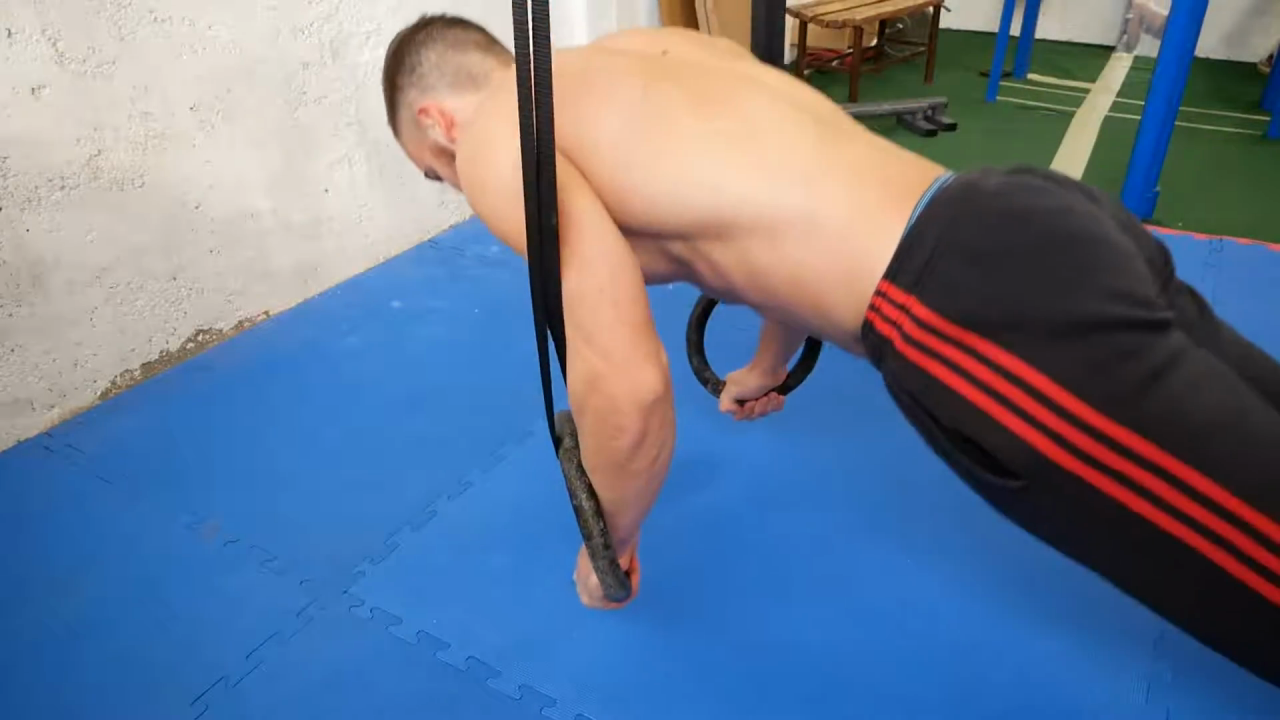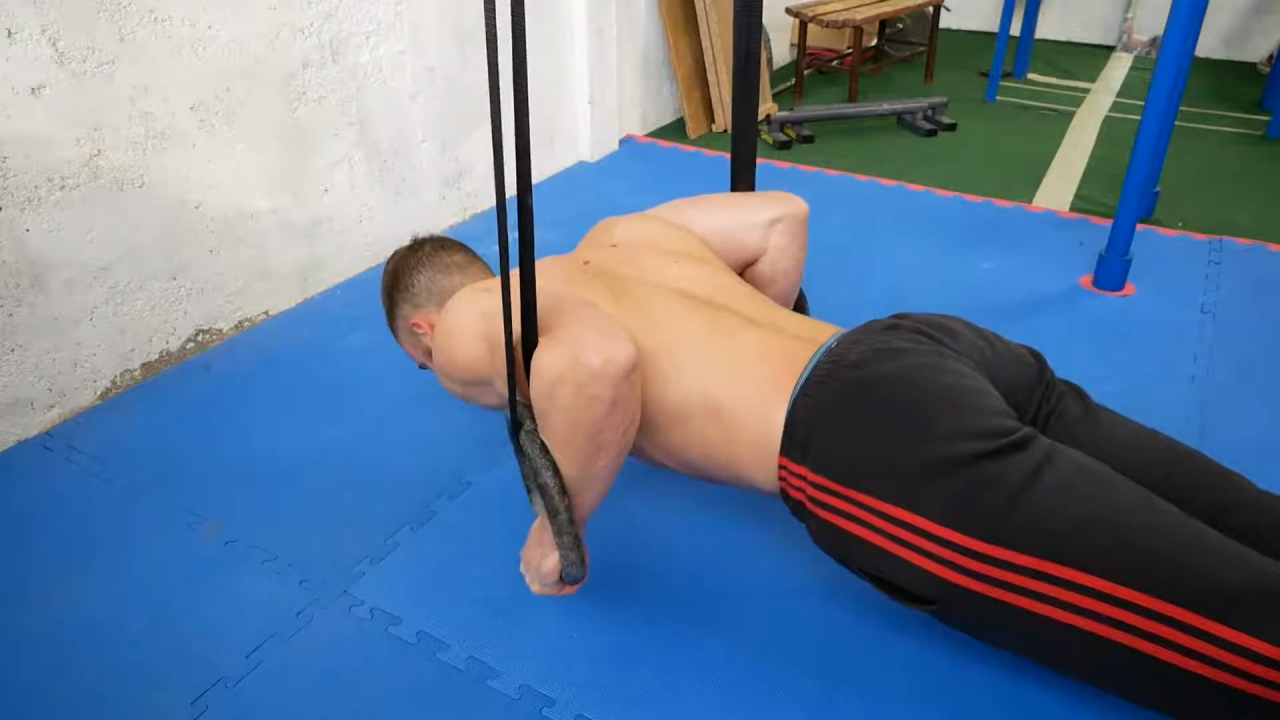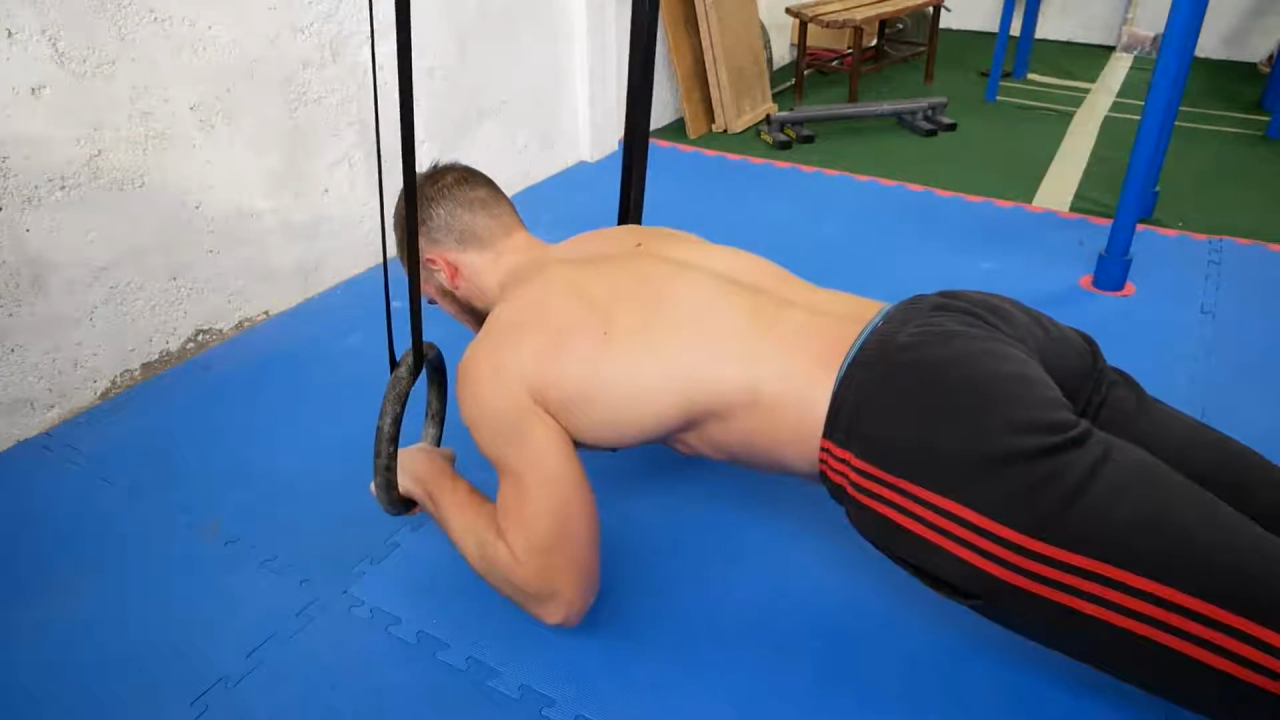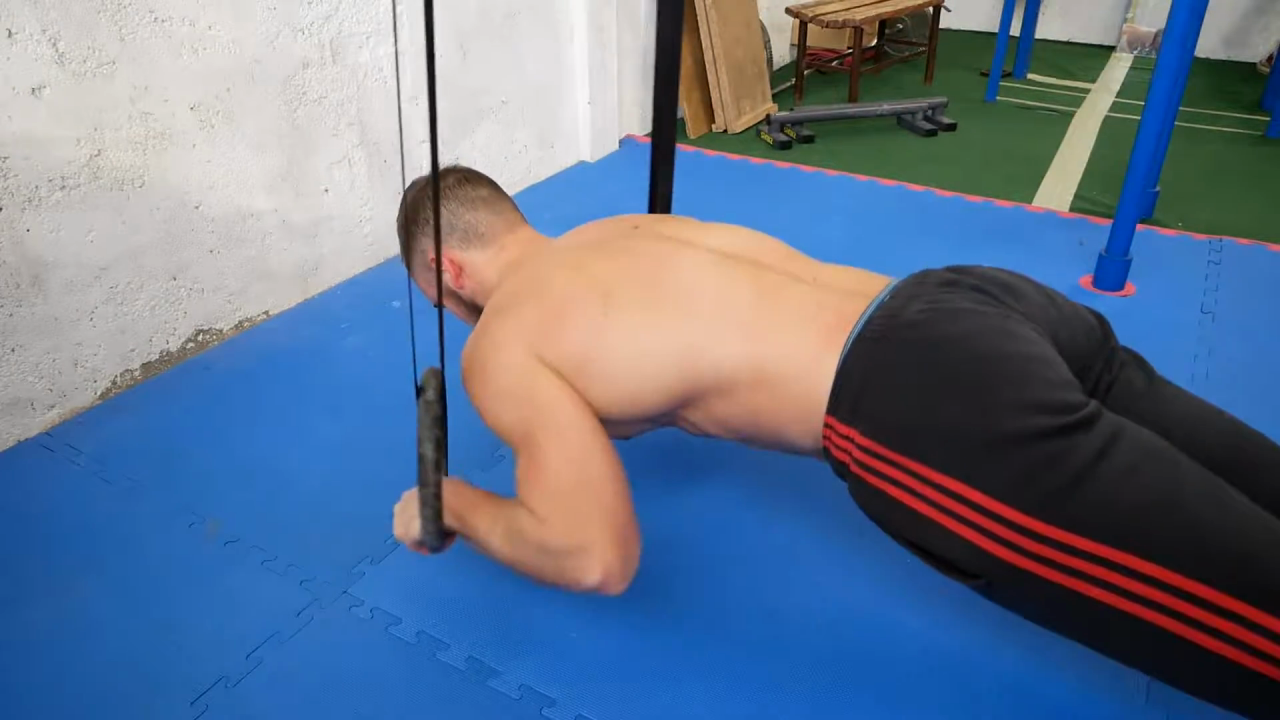
dt=1s
person 1, frame 1
left shoulder: (496, 137)
right shoulder: (658, 50)
left elbow: (625, 385)
left wrist: (609, 554)
right wrist: (771, 365)
left hip: (985, 309)
person 1, frame 2
left shoulder: (466, 332)
right shoulder: (611, 237)
left elbow: (598, 361)
right elbow: (785, 214)
left wrist: (556, 529)
left hip: (877, 446)
right hip: (932, 347)
person 1, frame 3
left shoulder: (496, 368)
right shoulder: (615, 241)
left elbow: (558, 593)
left wrist: (432, 481)
left hip: (931, 436)
right hip: (970, 326)
person 1, frame 4
left shoulder: (497, 348)
right shoulder: (610, 234)
left elbow: (598, 560)
left wrist: (456, 511)
left hip: (935, 404)
right hip: (978, 303)
